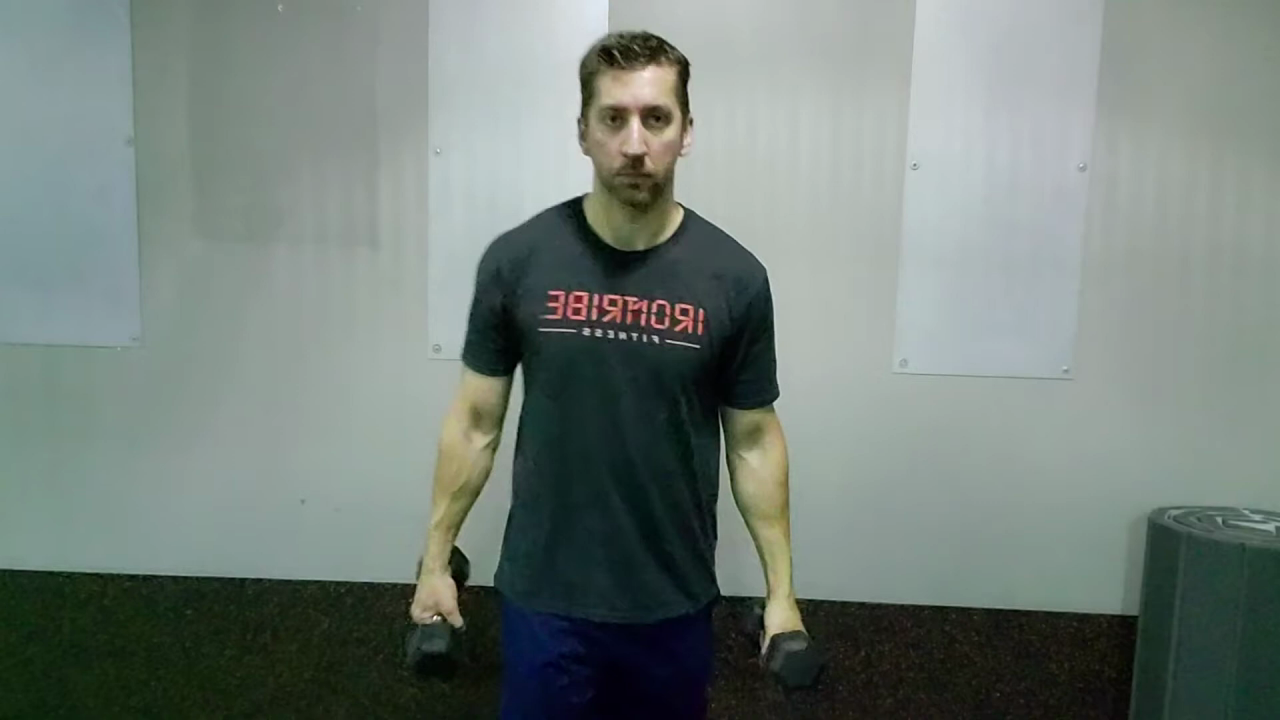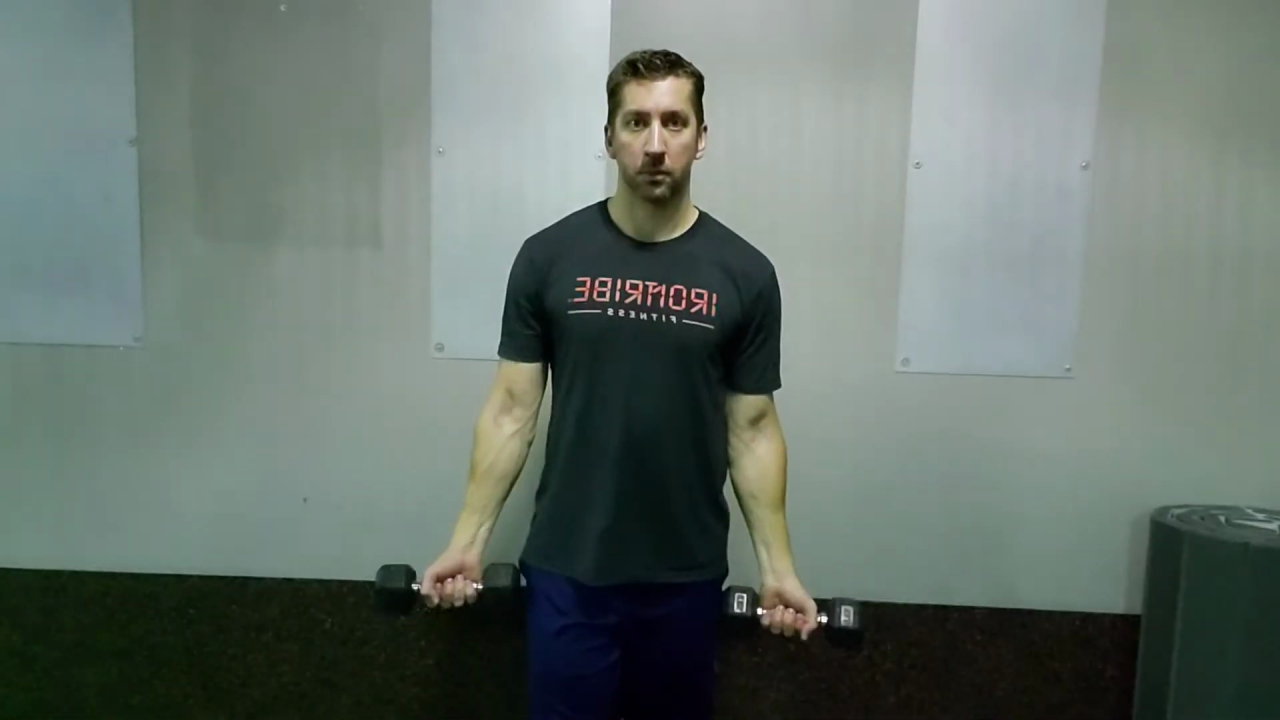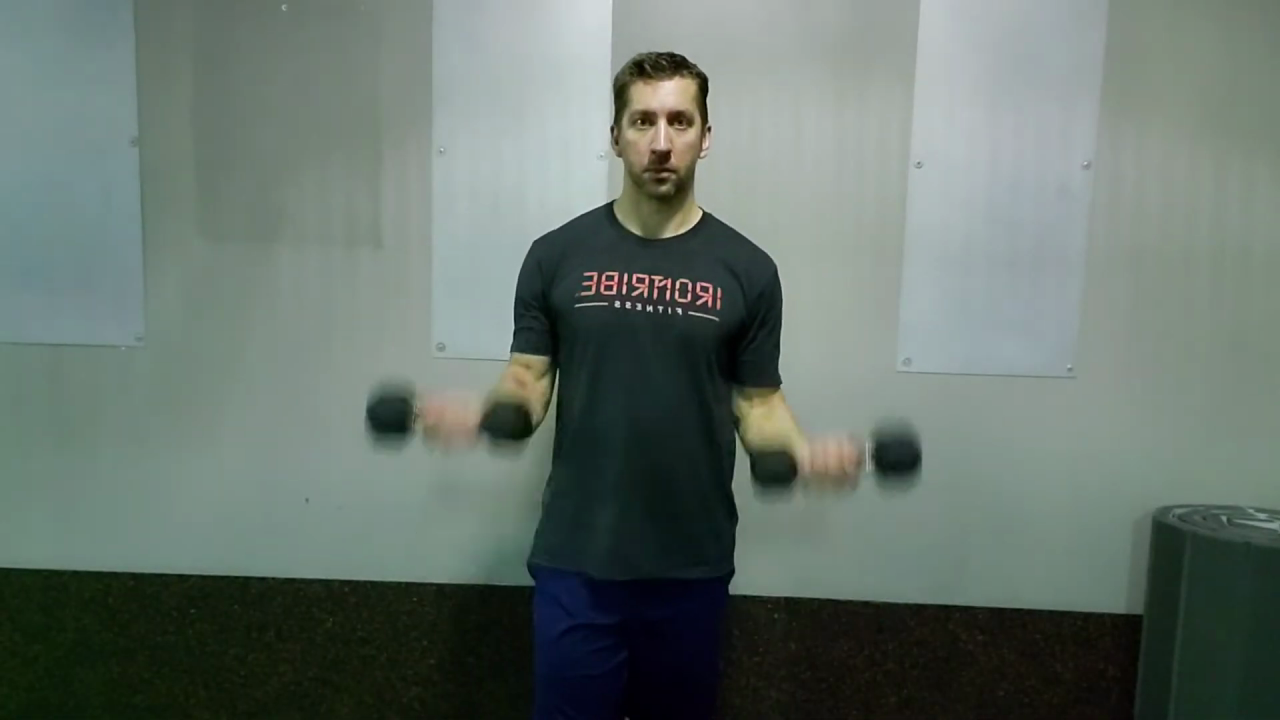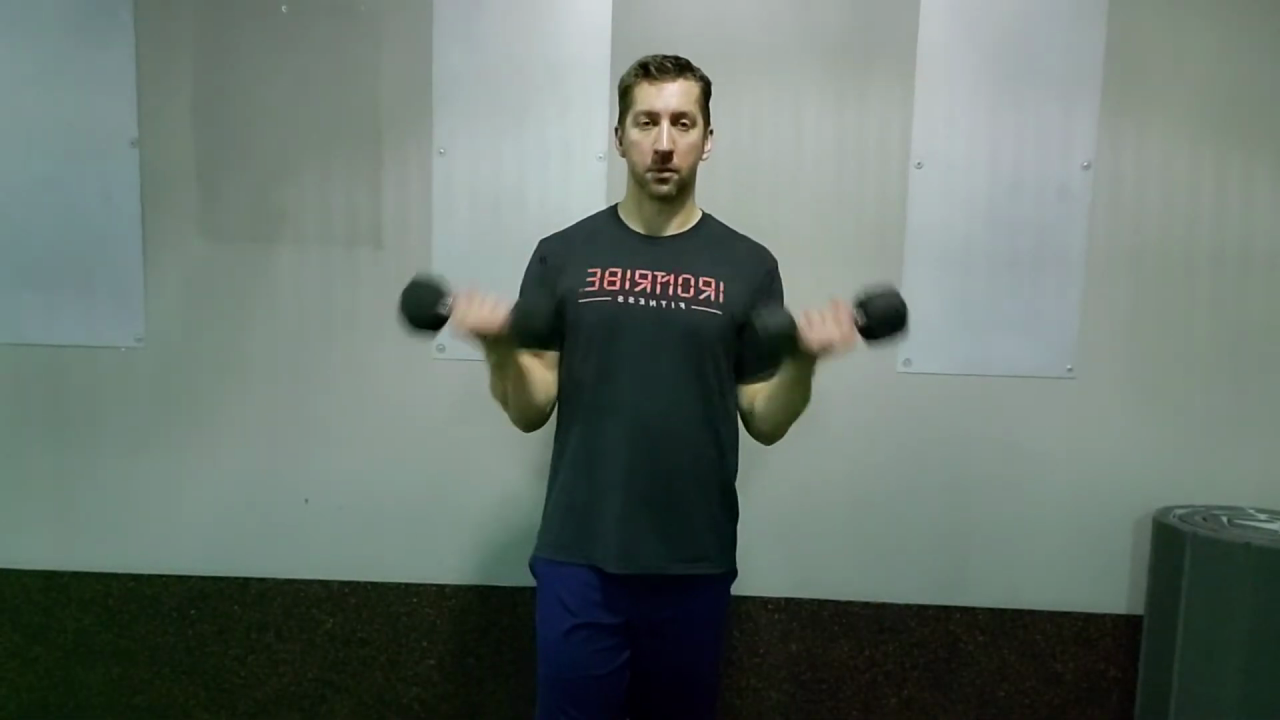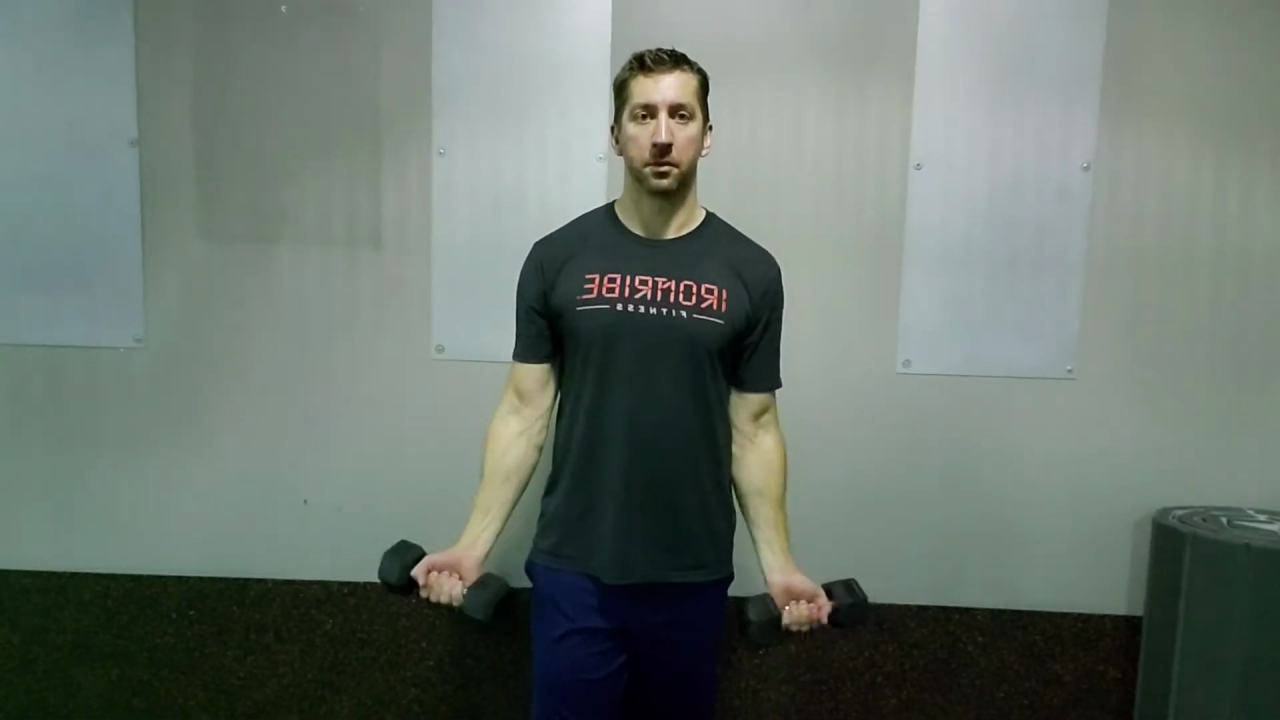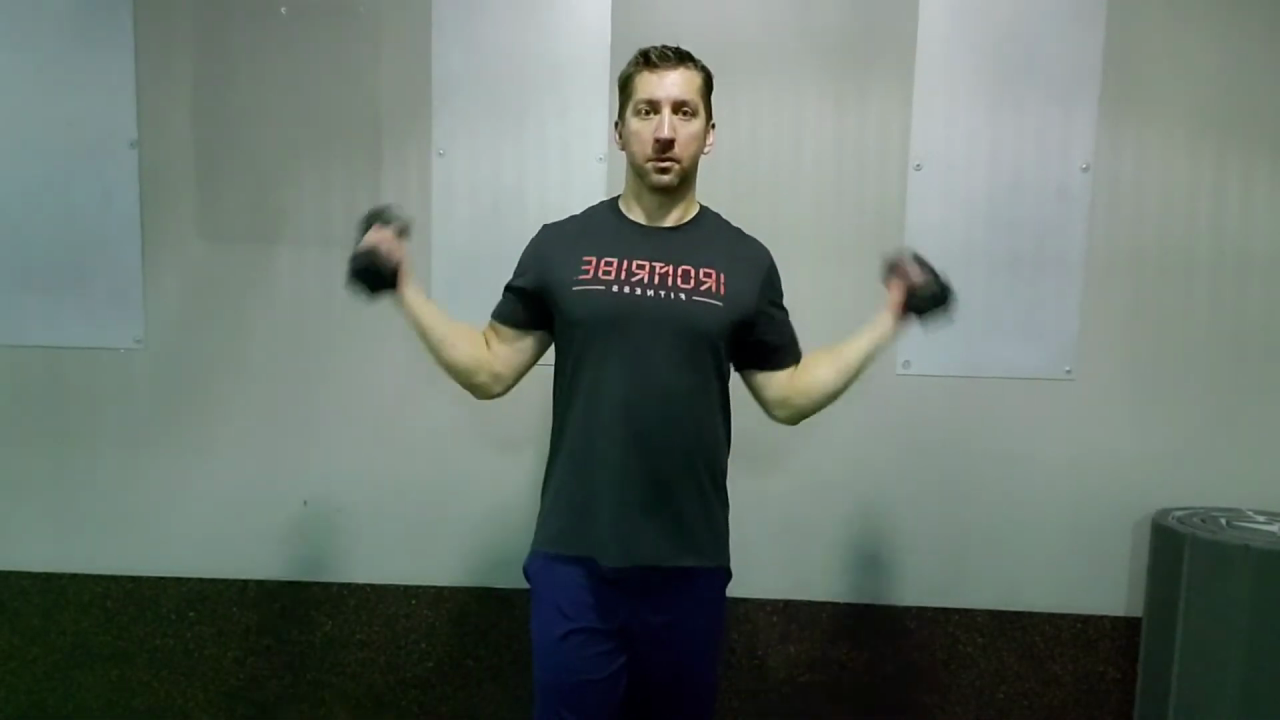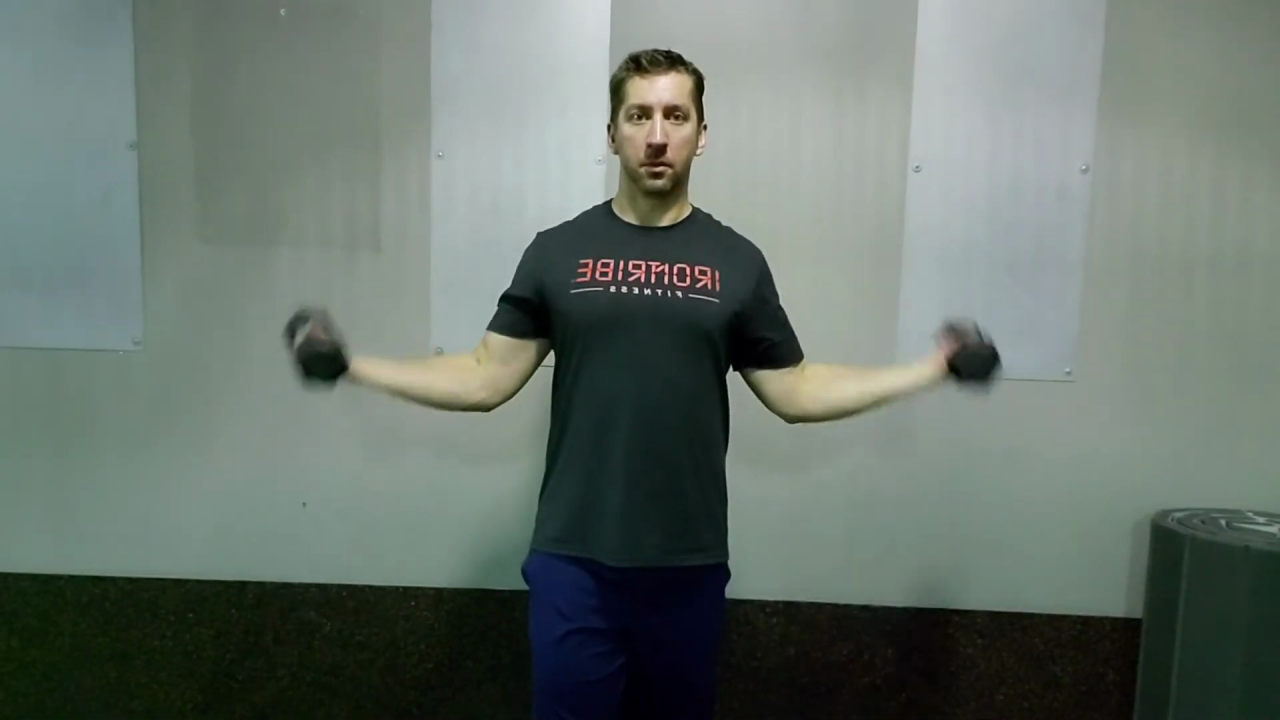
dt=0.7s
person 1, frame 1
left shoulder: (734, 278)
right shoulder: (516, 261)
left elbow: (753, 438)
right elbow: (475, 422)
left wrist: (781, 590)
right wrist: (436, 559)
left hip: (673, 600)
right hip: (547, 596)
person 1, frame 2
left shoulder: (744, 273)
right shoulder: (549, 256)
left elbow: (752, 427)
right elbow: (511, 409)
left wrist: (777, 565)
right wrist: (468, 540)
left hip: (687, 571)
right hip: (569, 566)
person 1, frame 3
left shoulder: (746, 269)
right shoulder: (557, 255)
left elbow: (758, 408)
right elbow: (528, 397)
left wrist: (802, 452)
right wrist: (482, 413)
left hip: (692, 562)
right hip: (577, 558)
person 1, frame 4
left shoulder: (747, 264)
right shoulder: (563, 254)
left elbow: (765, 423)
right elbow: (530, 409)
left wrist: (803, 361)
right wrist: (499, 348)
left hip: (695, 560)
right hip: (580, 554)
person 1, frame 5
left shoulder: (749, 270)
right shoulder: (557, 258)
left elbow: (753, 426)
right elbow: (524, 411)
left wrist: (778, 563)
right wrist: (474, 544)
left hip: (692, 571)
right hip: (574, 564)
person 1, frame 6
left shoulder: (744, 259)
right shoulder: (560, 246)
left elbow: (787, 394)
right elbow: (490, 368)
left wrist: (885, 321)
right wrist: (405, 286)
left hip: (689, 559)
right hip: (574, 554)
person 1, frame 7
left shoulder: (737, 261)
right shoulder: (557, 252)
left elbow: (794, 390)
right elbow: (486, 377)
left wrist: (926, 370)
right wrist: (354, 366)
left hip: (689, 558)
right hip: (574, 555)
